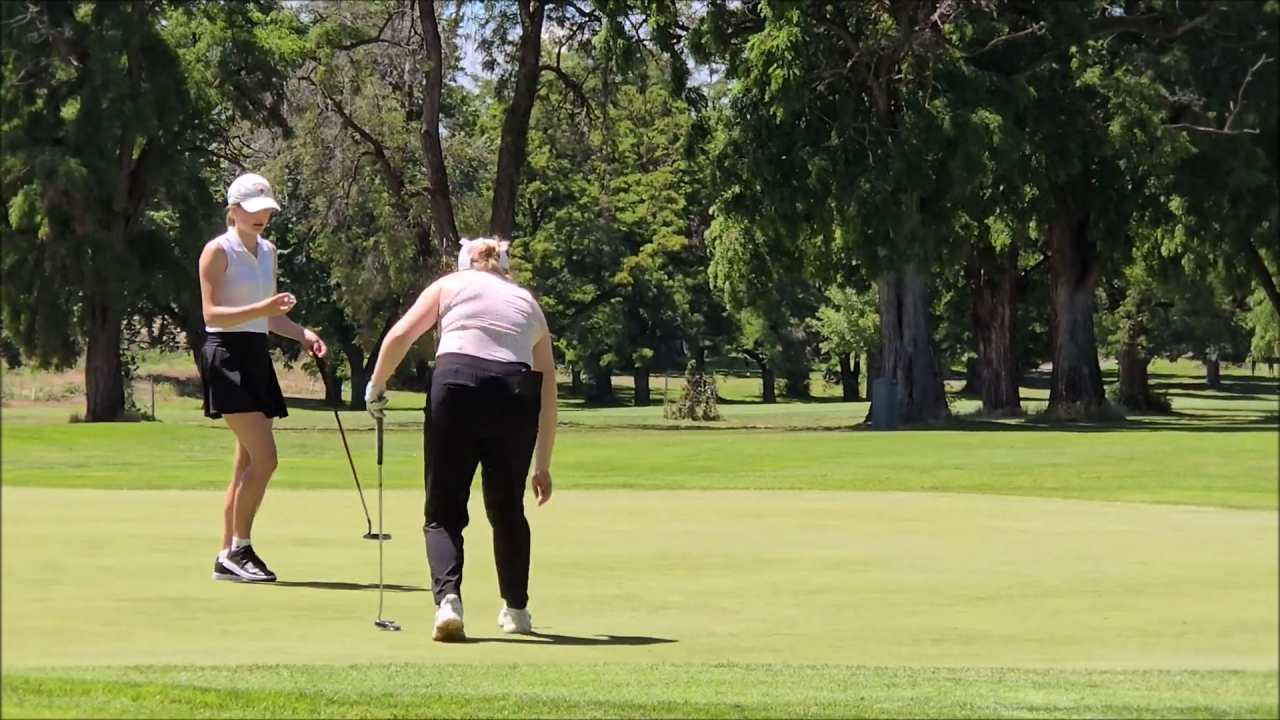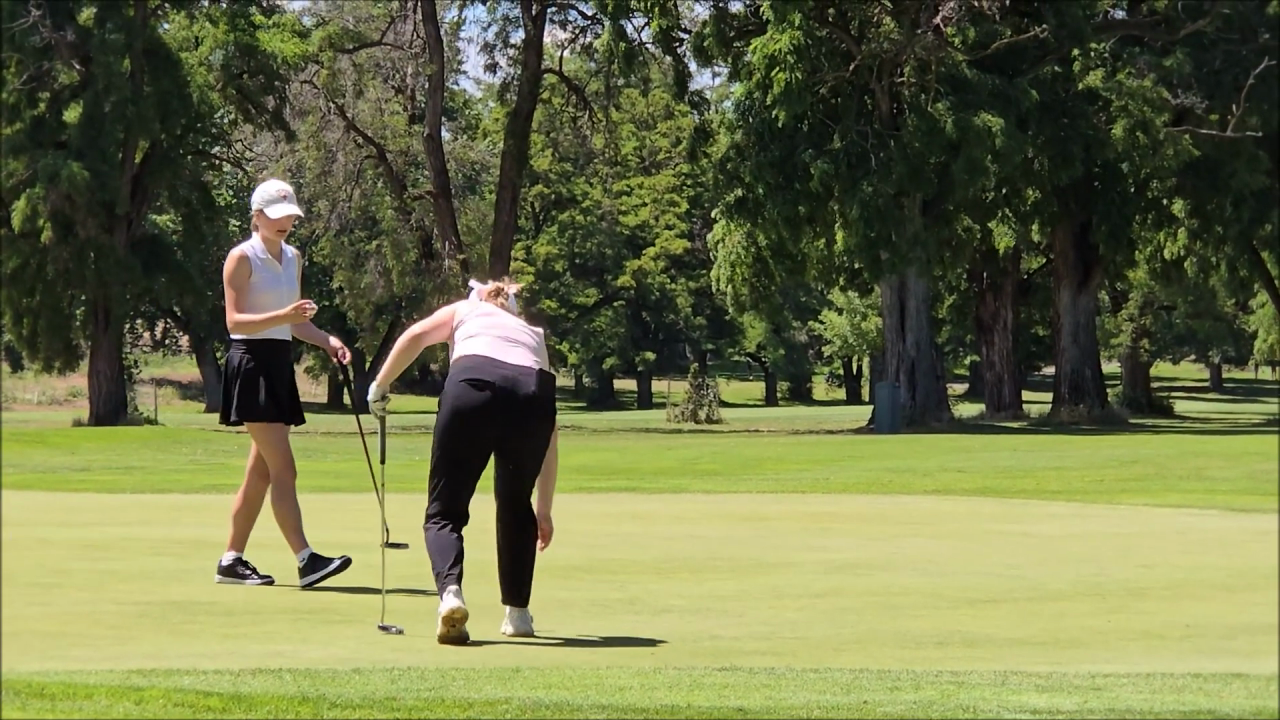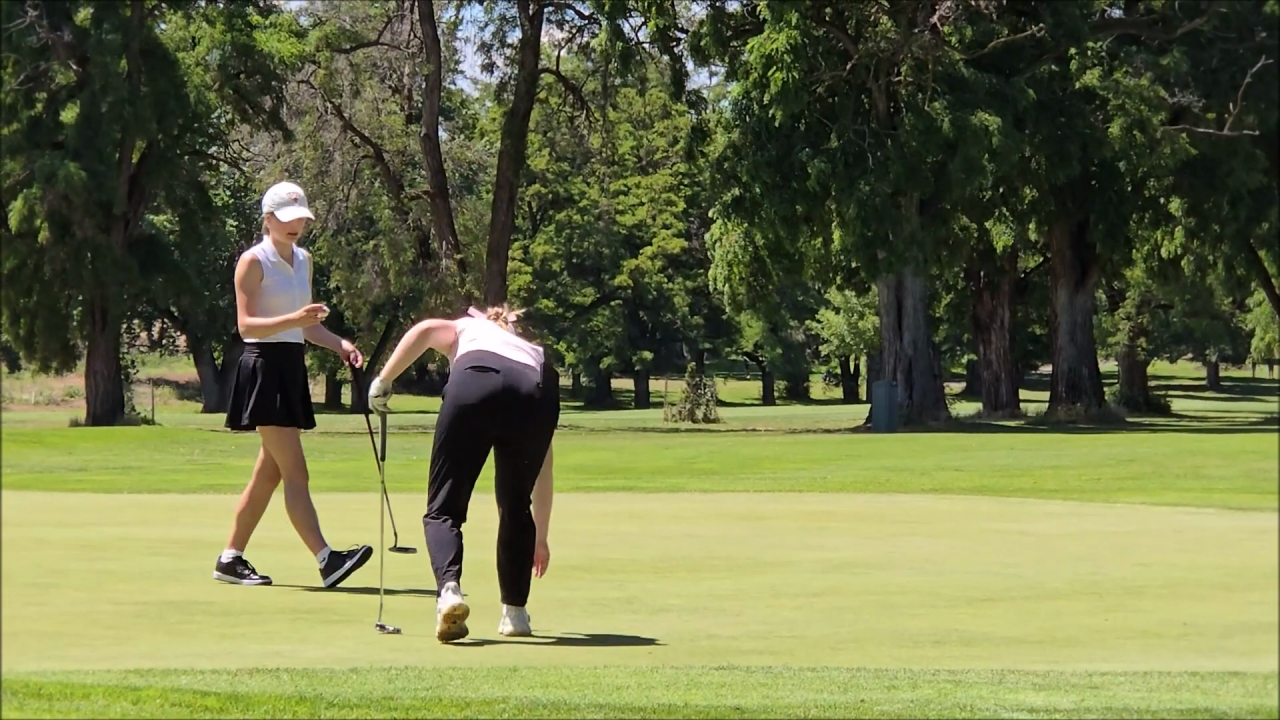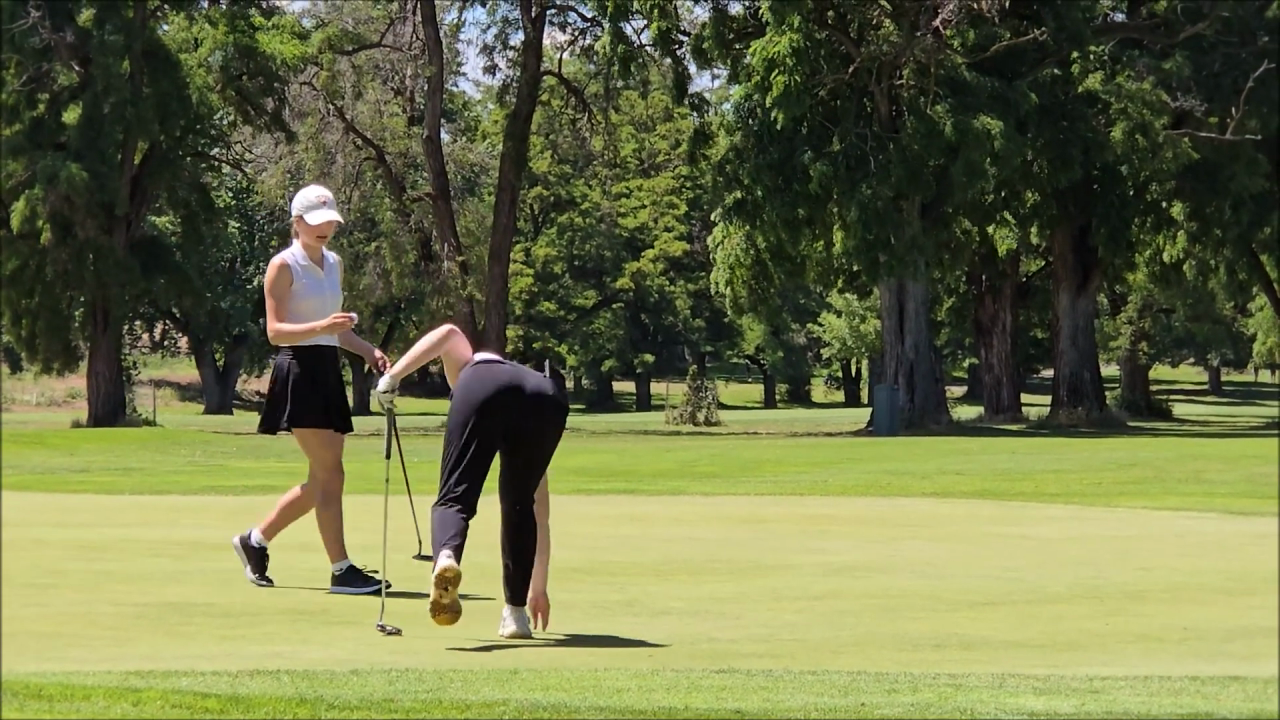
dt=0.1s
person 1, frame 1
left shoulder: (268, 252)
right shoulder: (217, 251)
right elbow: (212, 315)
left wrist: (303, 333)
right wrist: (259, 307)
left hip: (257, 358)
right hip: (227, 358)
left knee: (248, 464)
right knee: (264, 459)
left ankle: (230, 553)
right ankle: (240, 549)
person 1, frame 2
left shoulder: (293, 258)
right shoulder: (242, 257)
right elbow: (235, 322)
left wrist: (327, 340)
right wrist: (283, 314)
left hip: (280, 364)
right hip: (252, 364)
left knee: (261, 473)
right knee: (284, 470)
left ankle: (231, 560)
right ankle: (305, 560)
person 1, frame 3
left shoulder: (304, 260)
right shoulder: (253, 261)
right elbow: (246, 326)
left wrist: (341, 344)
right wrist: (291, 319)
left hip: (293, 369)
right hip: (264, 370)
left knee: (269, 475)
right knee: (294, 473)
left ankle: (231, 559)
right ankle: (327, 560)
person 1, frame 4
left shoulder: (334, 263)
right shoulder: (283, 264)
right elbow: (275, 331)
left wrist: (368, 349)
right wrist: (322, 326)
left hip: (329, 371)
right hip: (299, 372)
left knee: (322, 482)
right knee: (329, 476)
left ankle: (255, 540)
right ankle: (342, 571)
person 2, frame 1
left shoulder: (451, 284)
right shoulder: (528, 302)
left elbow: (398, 337)
right elbow: (547, 388)
left wrist: (375, 384)
right wrist: (543, 467)
left hip: (456, 385)
right hip: (516, 390)
left knee: (444, 508)
right knee: (506, 506)
left ankle: (448, 604)
right ankle: (515, 609)
person 2, frame 2
left shoulder: (464, 309)
right shoulder: (533, 335)
left elbow: (414, 335)
right elbow: (550, 432)
left wrist: (379, 385)
right wrist: (545, 510)
left hip: (471, 388)
right hip: (531, 394)
left knee: (443, 512)
right knee: (516, 509)
left ankle: (451, 594)
right ankle: (517, 613)
person 2, frame 3
left shoulder: (467, 330)
left elbow: (427, 329)
right elbow: (543, 473)
left wrist: (384, 378)
left hip: (474, 383)
right hip: (535, 392)
left knee: (443, 506)
right knee: (516, 505)
left ankle: (449, 593)
right ankle: (515, 612)
person 2, frame 4
left shoulder: (474, 367)
left elbow: (449, 333)
right elbow: (540, 502)
left wrist: (393, 375)
left hip: (485, 385)
right hip: (544, 398)
left knee: (453, 497)
right knee: (520, 505)
left ankle: (446, 558)
right ankle: (516, 613)
